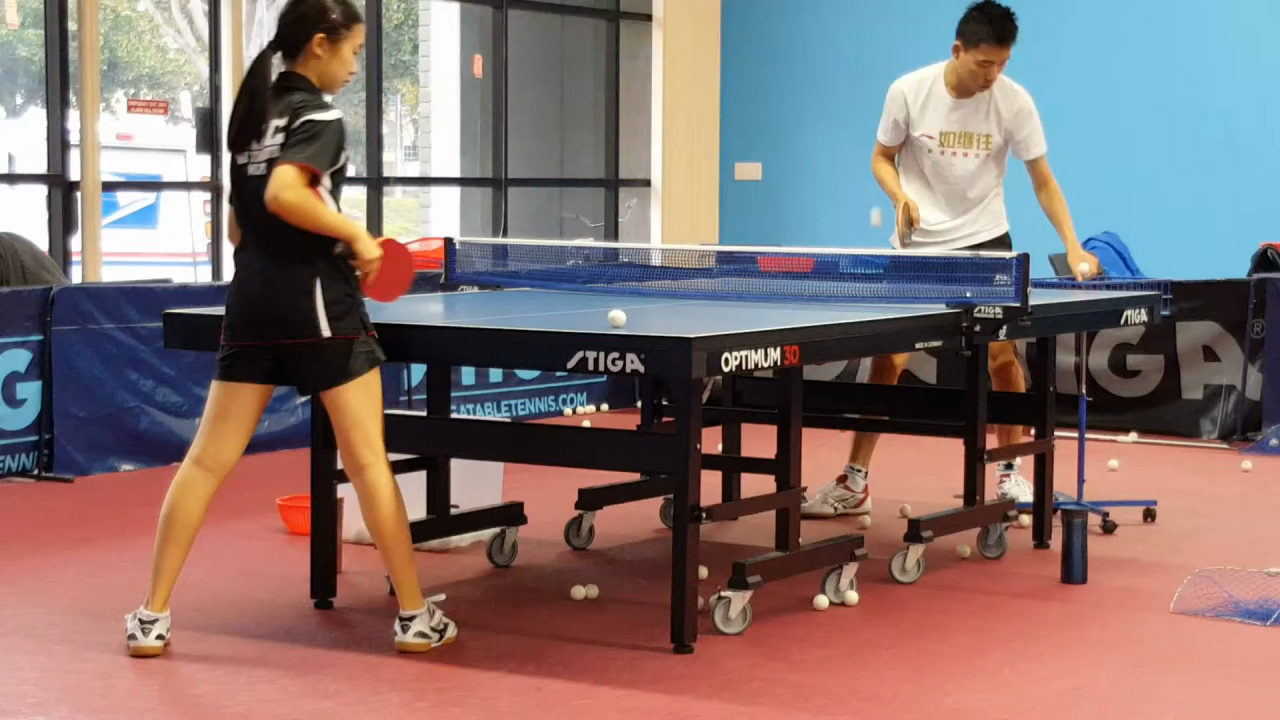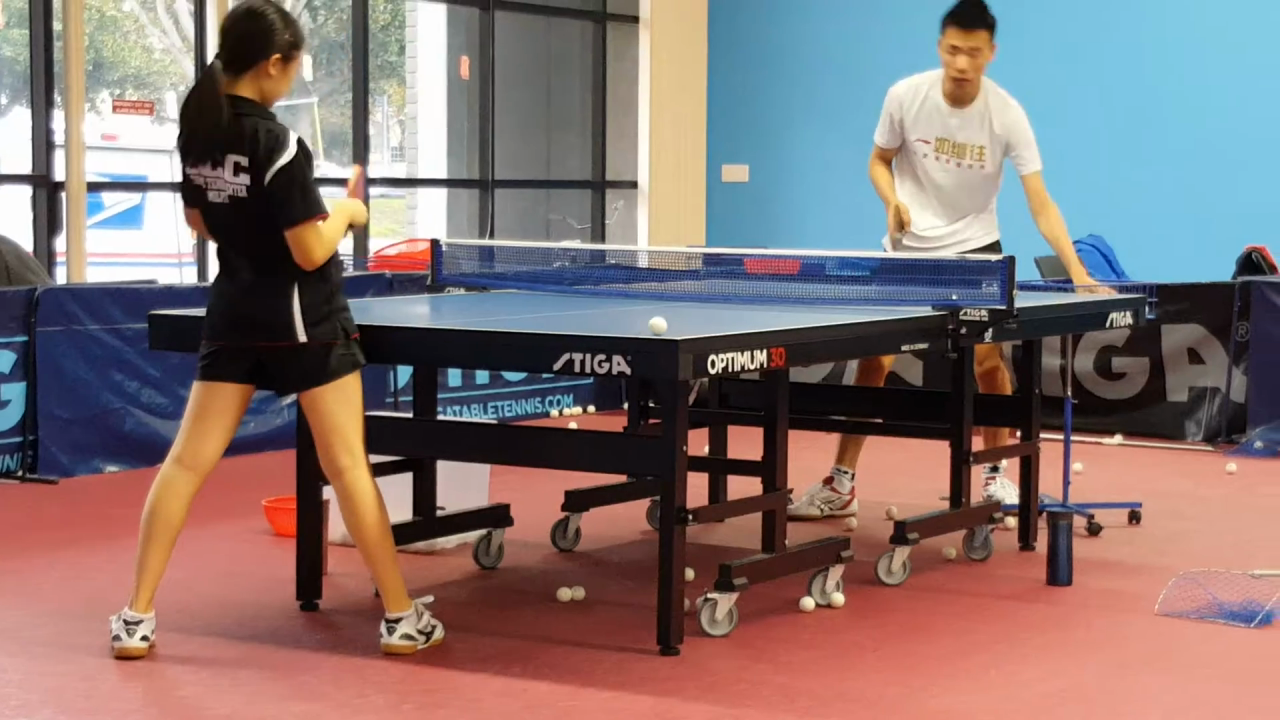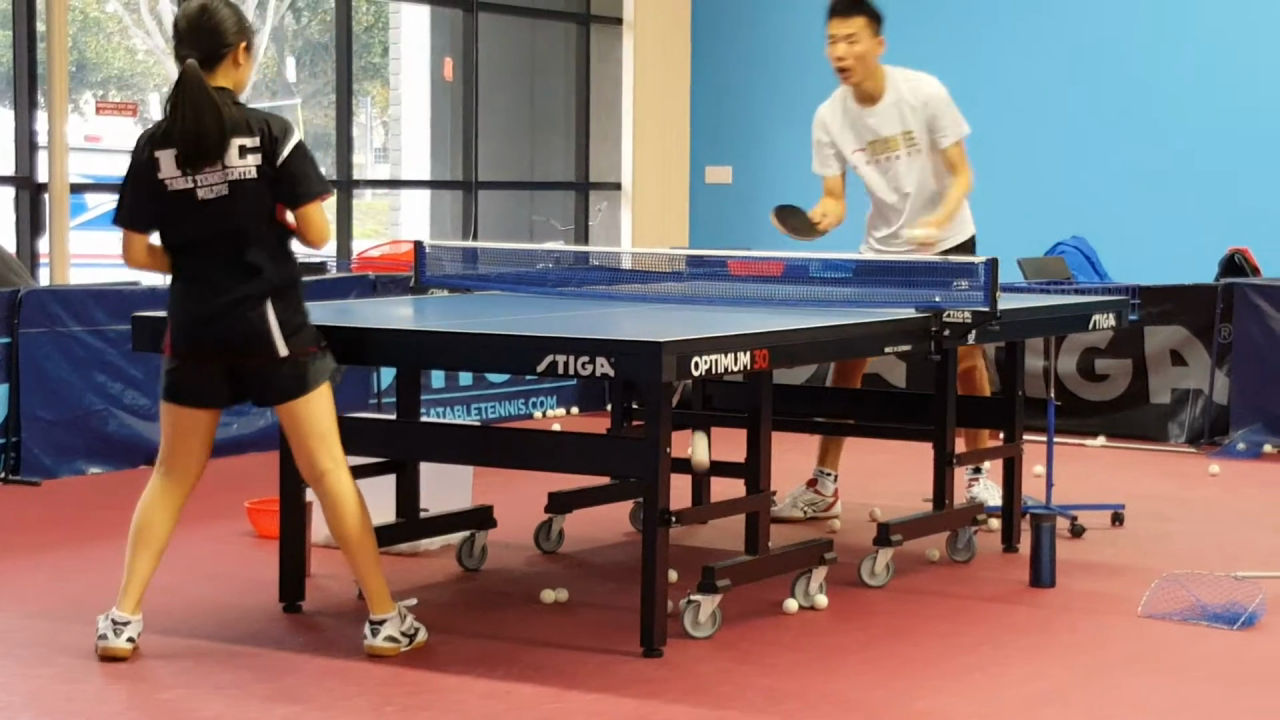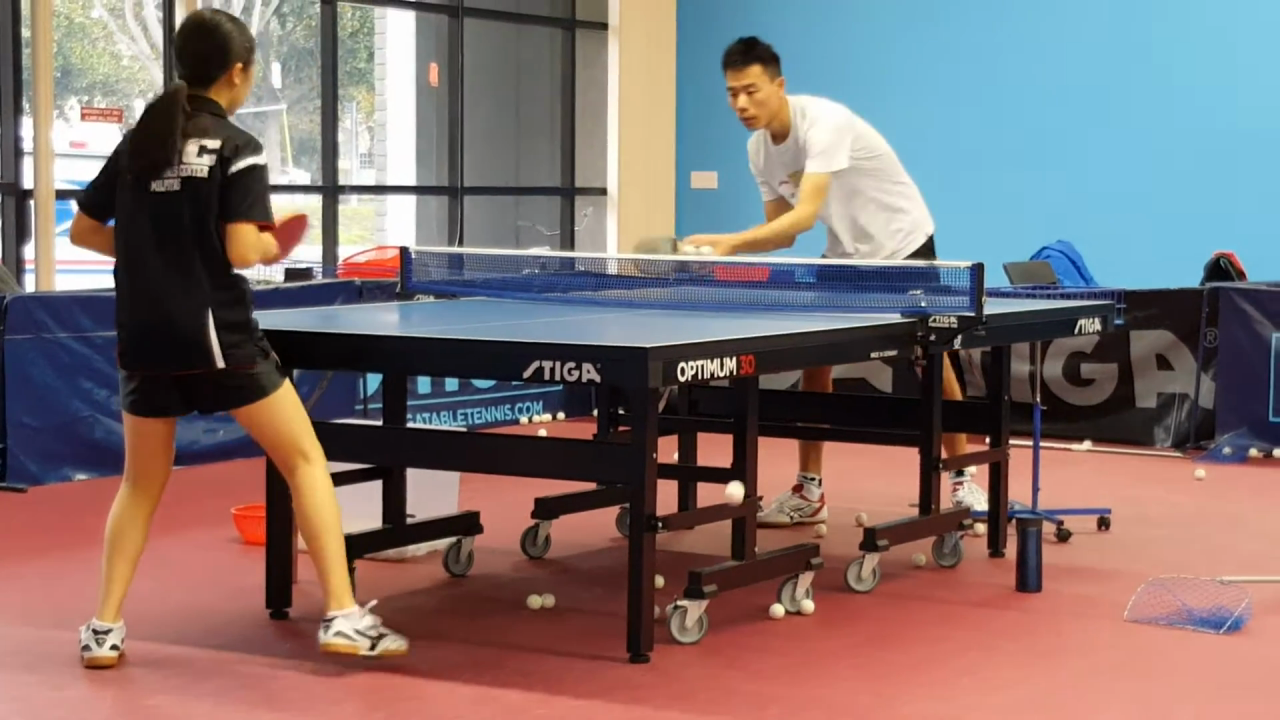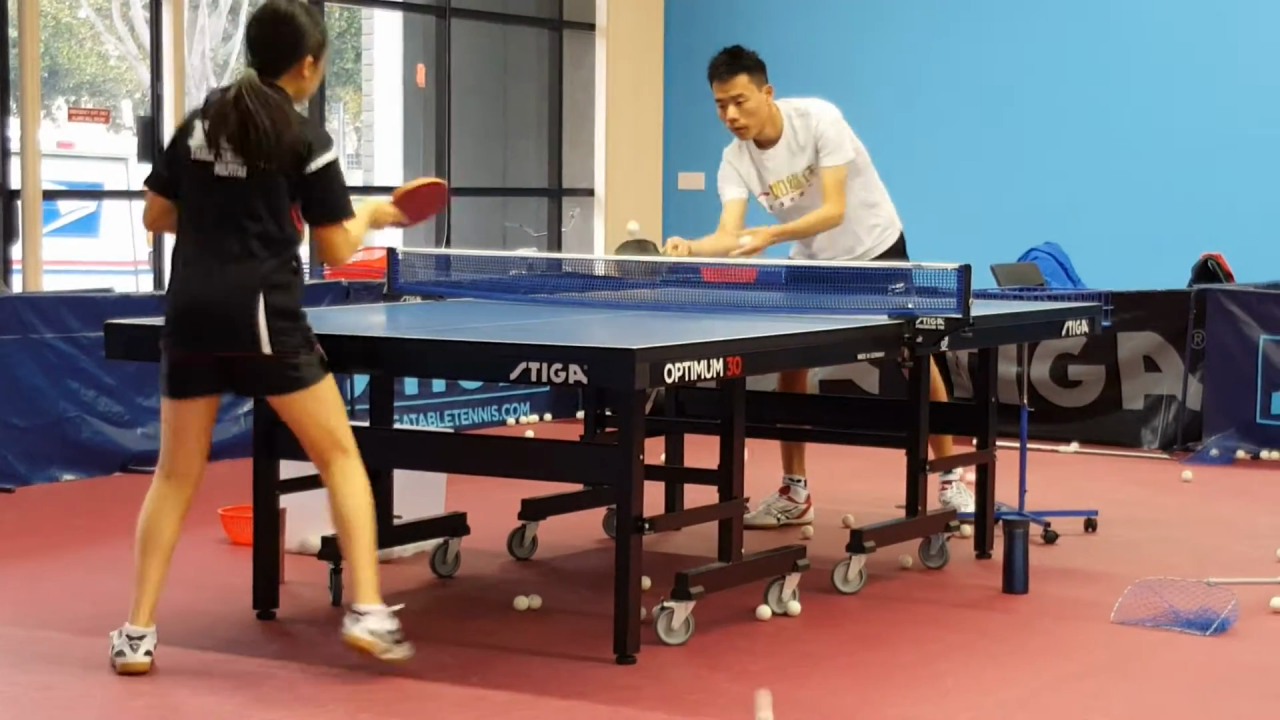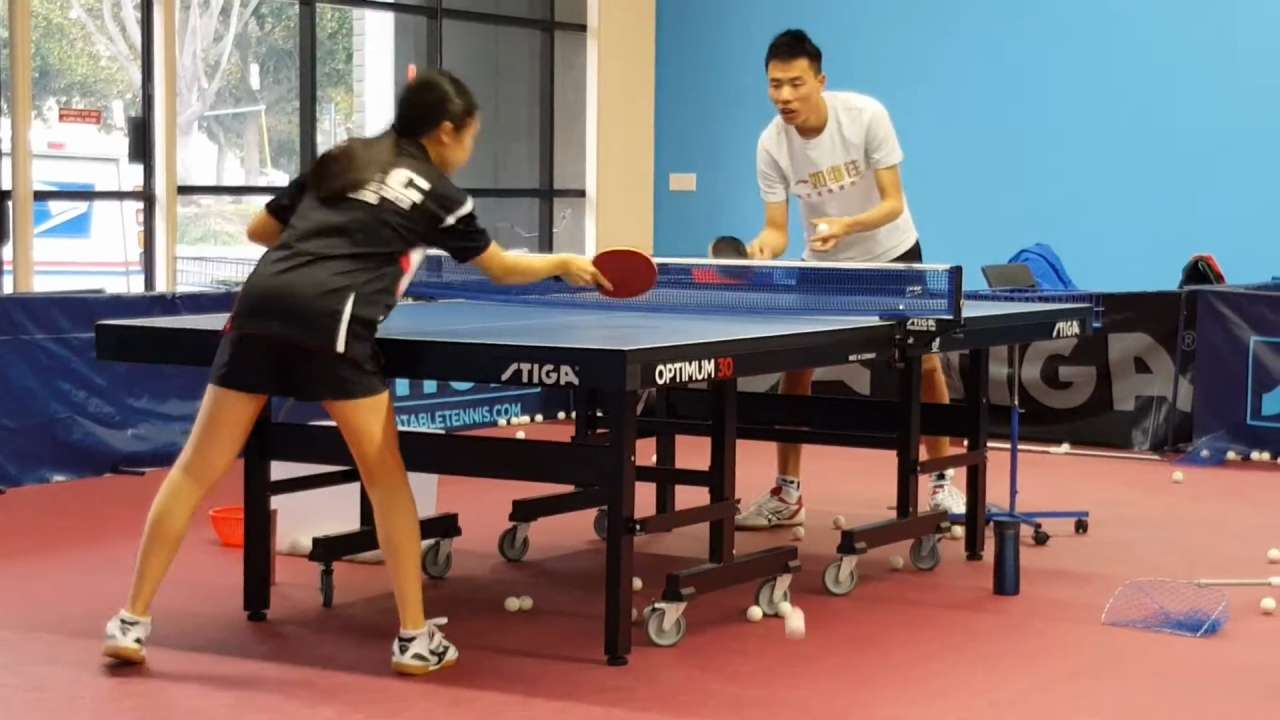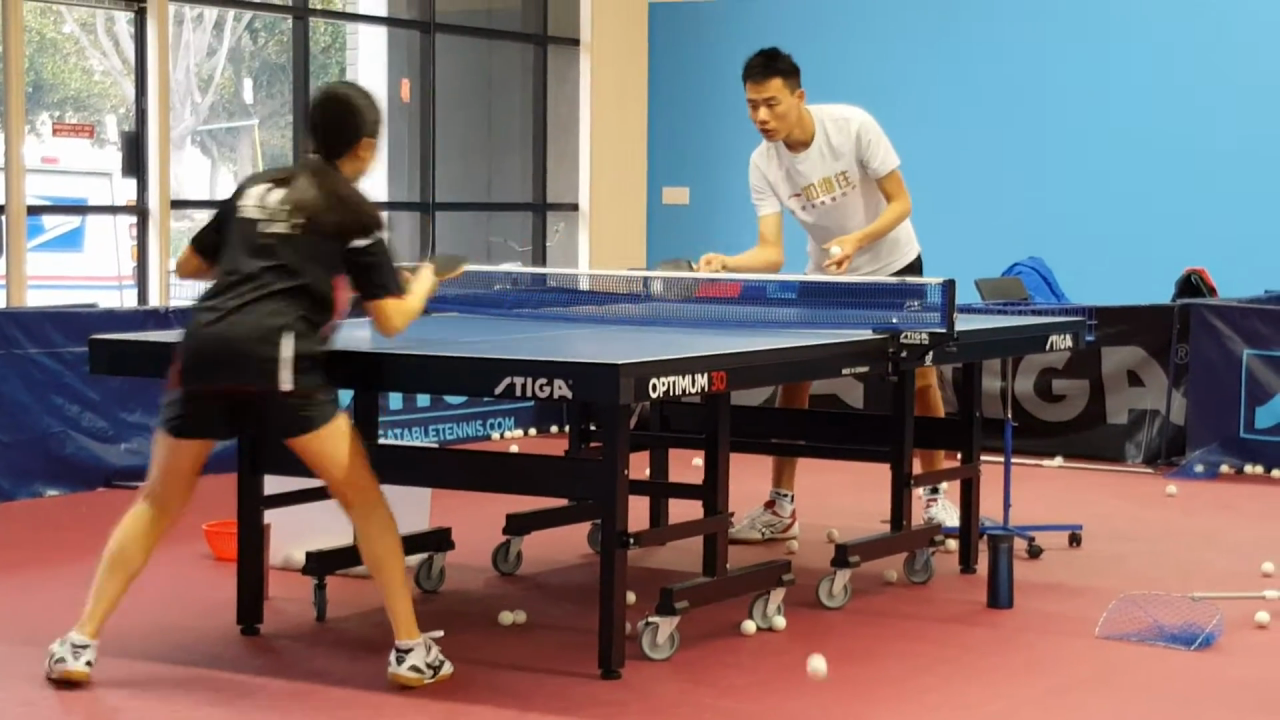
dt=0.4s
person 1, frame 1
left shoulder: (253, 115)
right shoulder: (317, 115)
right elbow: (282, 194)
right wrist: (354, 233)
left hip: (251, 307)
right hip: (319, 308)
left knee: (207, 461)
right knee: (369, 462)
left ankle: (150, 616)
right ankle: (415, 615)
person 1, frame 2
left shoulder: (197, 133)
right shoulder: (276, 143)
right elbow: (312, 253)
right wrist: (346, 215)
left hip: (232, 315)
right hip: (304, 316)
left knee: (187, 462)
right knee: (347, 466)
left ankle: (135, 618)
right ankle: (402, 617)
person 1, frame 3
left shoulder: (154, 144)
right shoulder: (270, 132)
left elbow: (137, 253)
right elbow: (316, 231)
left hip: (195, 330)
right hip: (271, 324)
left knee: (172, 477)
right knee: (328, 471)
left ankle: (122, 619)
right ankle: (385, 619)
person 1, frame 4
left shoulder: (138, 137)
right shoulder: (237, 148)
left elbow: (84, 230)
right elbow: (245, 253)
right wrist: (276, 237)
left hip: (144, 333)
right hip: (216, 330)
left knee: (141, 482)
right knee: (305, 461)
left ankle: (104, 628)
right ankle: (343, 614)
person 1, frame 5
left shoulder: (201, 120)
right shoulder: (305, 138)
left elbow: (155, 213)
right elbow: (337, 250)
right wrist: (371, 214)
left hip: (191, 313)
right hip: (262, 315)
left knee: (176, 476)
right knee: (340, 457)
left ankle: (136, 634)
right ankle: (369, 610)
person 1, frame 6
left shoulder: (342, 159)
right shoulder: (437, 193)
left elbow: (260, 228)
right elbow: (499, 268)
right wrist: (564, 263)
left hip: (262, 305)
right hip: (332, 320)
left knee: (197, 467)
right knee: (385, 477)
left ankle: (130, 619)
right ankle: (416, 635)
person 1, frame 7
left shoulder: (253, 191)
right shoulder: (355, 215)
left elbow: (188, 265)
right elbow: (392, 321)
right wrist: (424, 286)
left hip: (205, 351)
right hip: (277, 361)
left knee: (158, 504)
right knee: (364, 497)
left ankle: (78, 643)
right ankle: (410, 647)
person 2, frame 1
left shoulder: (1015, 102)
right shoulder: (908, 91)
left elbow: (1043, 183)
right elbow: (882, 157)
left wrist: (1072, 246)
right wrist: (901, 198)
left hip: (985, 239)
right hip: (917, 243)
left knee: (1002, 351)
right knee: (887, 358)
left ankle: (1010, 471)
right ankle: (854, 481)
person 2, frame 2
left shoulder: (1007, 114)
right shoulder: (904, 96)
left elbow: (1040, 205)
right elbow: (880, 163)
left wrist: (1077, 273)
right wrist: (893, 201)
left hip: (974, 247)
right hip: (907, 249)
left knee: (989, 360)
right knee: (873, 361)
left ankle: (995, 474)
right ankle: (841, 483)
person 2, frame 3
left shoulder: (924, 91)
right shoulder: (827, 118)
left elbow: (960, 175)
right elbow: (834, 201)
left wrist: (938, 223)
right wrist: (823, 216)
left hip: (947, 244)
right hip: (881, 252)
left knee: (966, 358)
right knee: (847, 361)
left ankle: (978, 475)
right ankle: (824, 485)
person 2, frame 4
left shoulder: (824, 122)
right shoulder: (758, 149)
left elbow: (804, 216)
right elbow: (782, 233)
left wrist: (731, 243)
right wrist: (721, 243)
left hip: (903, 244)
right hip: (846, 254)
right knee: (814, 361)
left ankle: (962, 477)
right ankle: (809, 490)
person 2, frame 5
left shoulder: (819, 118)
right shoulder: (735, 159)
left elbow: (836, 209)
right elbow: (727, 237)
left wrist: (768, 233)
right wrist: (691, 249)
left hip: (875, 247)
right hip: (811, 262)
right knee: (791, 364)
left ankle: (950, 476)
right ankle: (795, 492)
person 2, frame 6
left shoulder: (866, 114)
right shoulder: (771, 145)
left elbow: (893, 202)
right elbow: (777, 230)
left wrist: (846, 225)
right wrist: (761, 247)
left hip: (891, 253)
right hip: (824, 263)
left knee: (925, 365)
right knee: (796, 367)
left ankle: (942, 481)
right ankle: (787, 493)
person 2, frame 7
left shoulder: (854, 125)
right shoulder: (763, 164)
left elbow: (901, 203)
right elbow: (771, 255)
left wrist: (858, 240)
right wrist: (726, 262)
left hip: (895, 267)
right hip: (827, 278)
left knee: (921, 379)
right knee: (793, 378)
left ankle: (934, 495)
right ankle: (781, 506)
